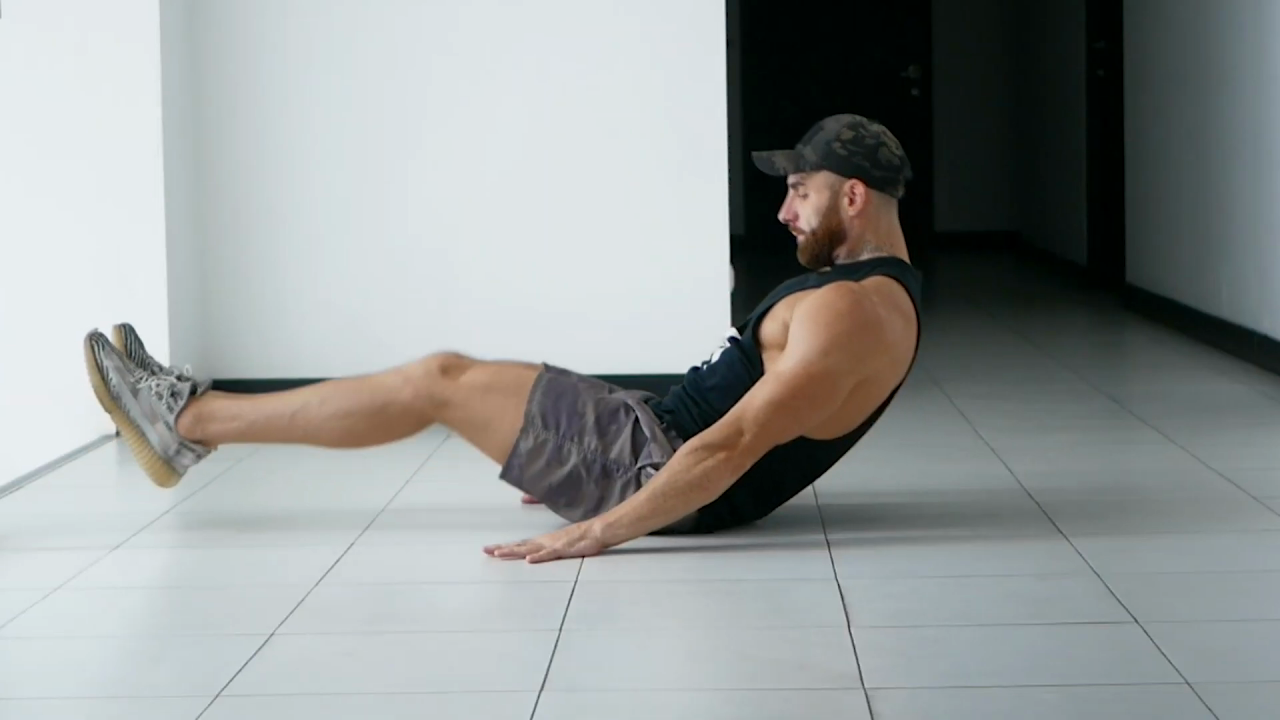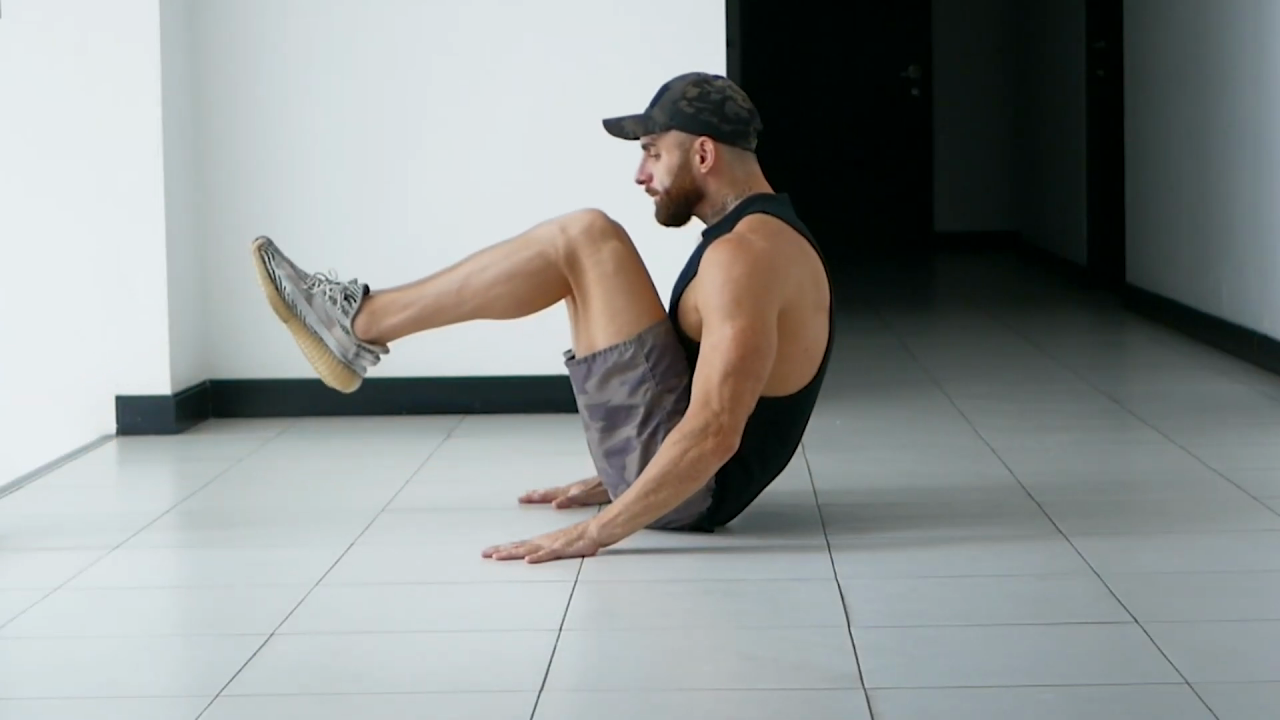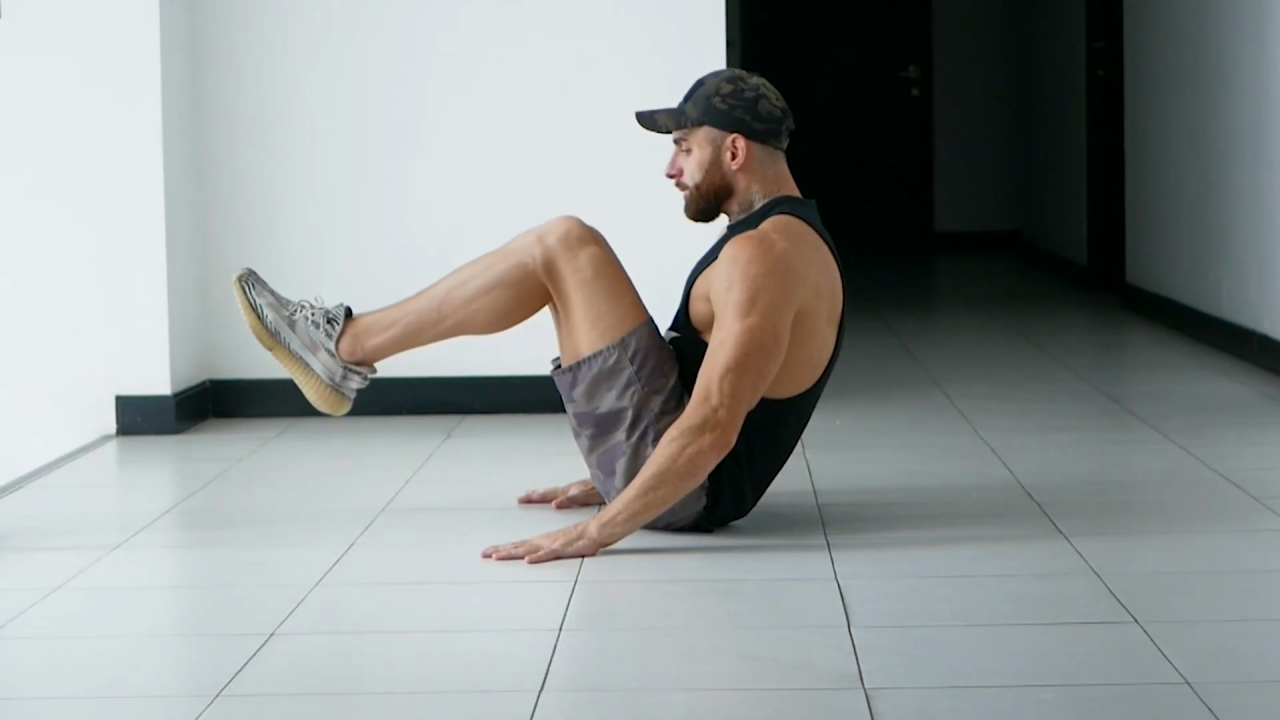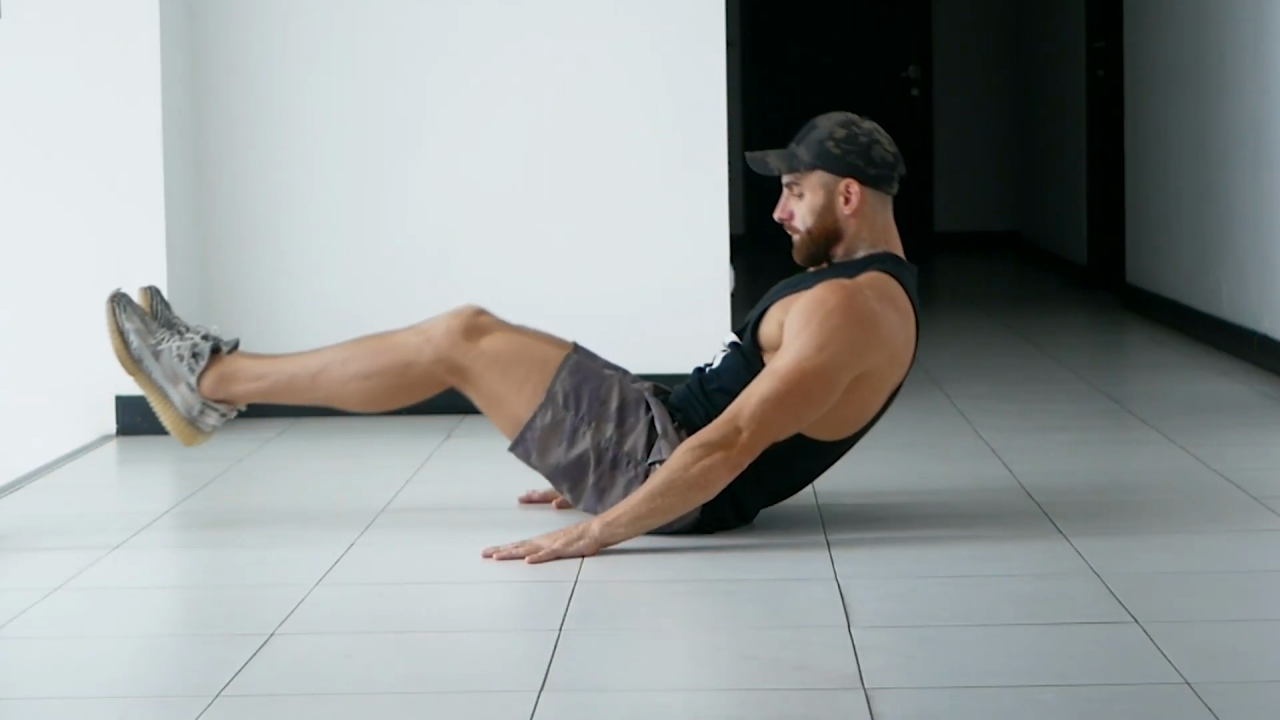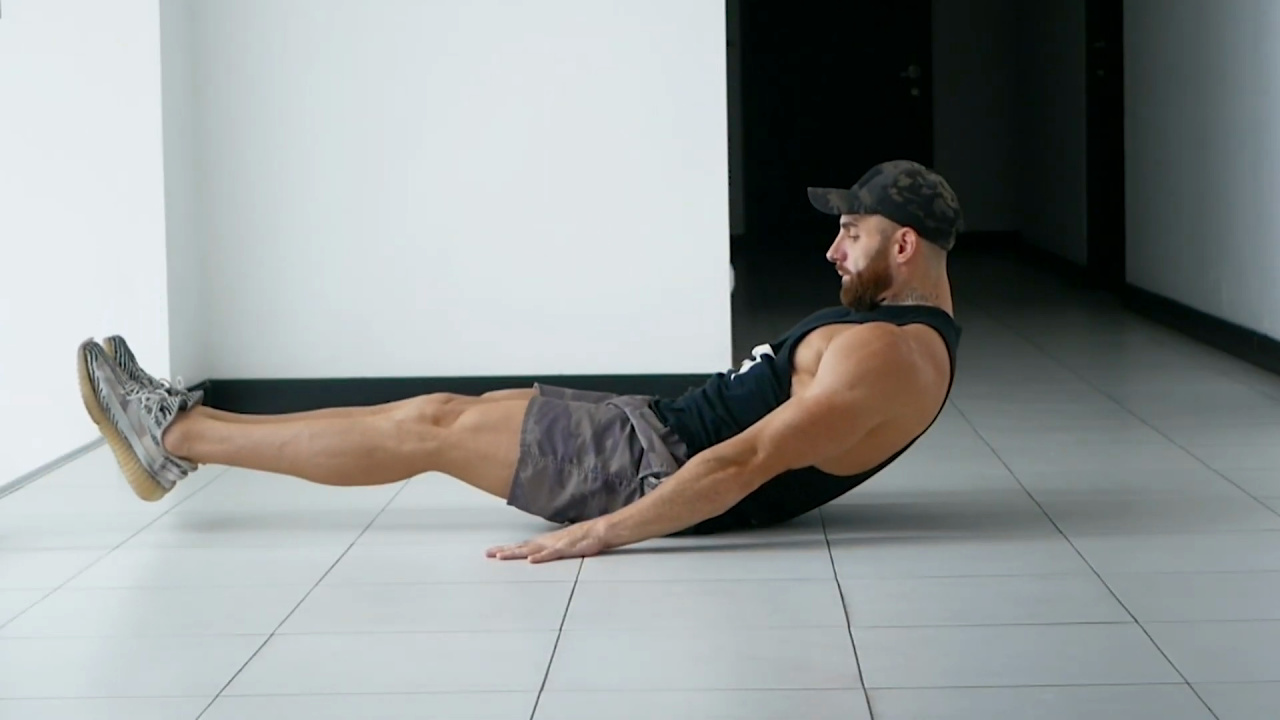
dt=0.4s
person 1, frame 1
left shoulder: (853, 311)
right shoulder: (869, 290)
left elbow: (733, 447)
left wrist: (599, 531)
right wrist: (600, 471)
left hip: (657, 464)
right hip: (662, 439)
left knee: (440, 380)
right knee: (453, 378)
left ankle: (189, 420)
right ankle: (195, 415)
person 1, frame 2
left shoulder: (742, 255)
right shoulder: (763, 232)
left elbow: (713, 434)
left wrist: (598, 533)
right wrist: (613, 478)
left hip: (689, 486)
right hip: (687, 471)
left knee: (587, 236)
right knee: (577, 247)
left ankle: (361, 323)
right ankle: (368, 322)
person 1, frame 3
left shoulder: (763, 255)
right shoulder: (783, 237)
left elbow: (712, 428)
left wrist: (597, 532)
right wrist: (611, 478)
left hip: (687, 487)
right hip: (683, 469)
left knee: (565, 244)
right knee: (561, 255)
left ankle: (345, 346)
right ankle: (349, 344)
person 1, frame 4
left shoulder: (849, 309)
right shoulder: (866, 285)
left elbow: (731, 445)
left wrist: (597, 532)
right wrist: (597, 481)
left hip: (664, 466)
right hip: (672, 449)
left knee: (462, 337)
right knee: (469, 339)
left ankle: (214, 380)
right ankle: (218, 376)
person 1, frame 5
left shoulder: (889, 357)
right shoulder: (909, 326)
left elbow: (744, 464)
left wrist: (598, 531)
left hip: (660, 462)
right hip: (664, 430)
left knee: (432, 426)
right knee: (447, 415)
left ankle: (173, 436)
right ankle: (182, 430)
